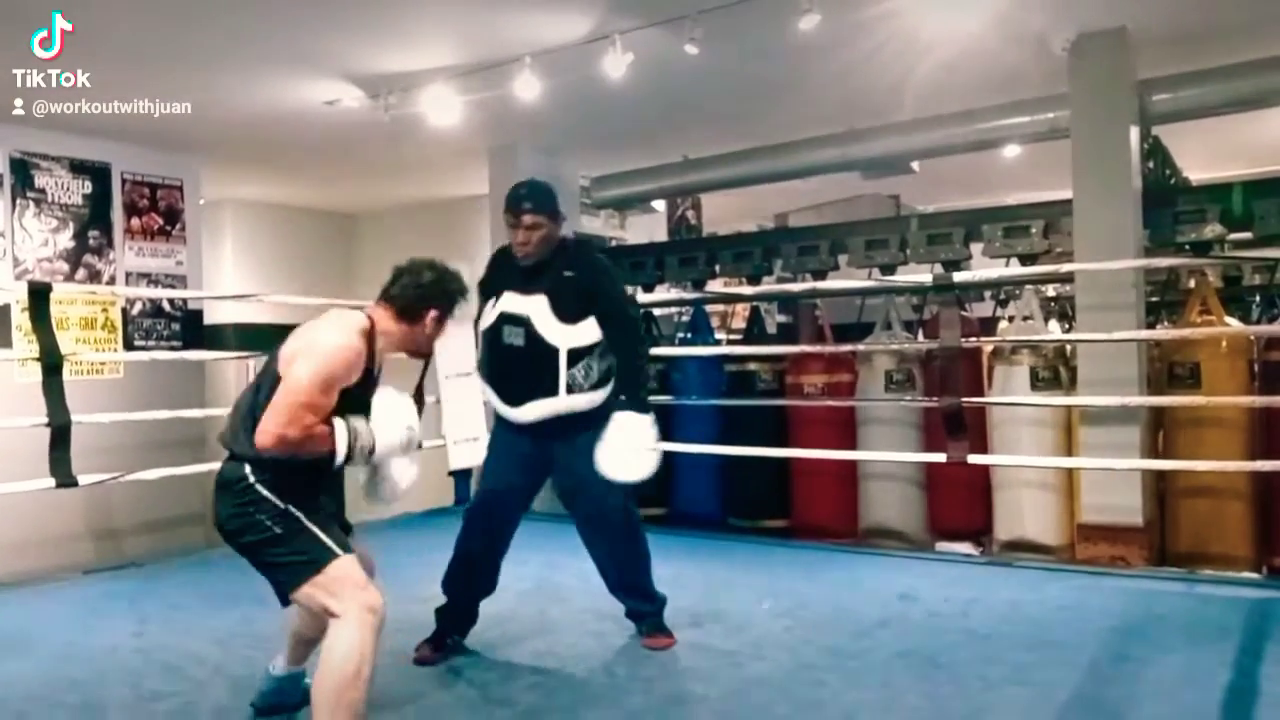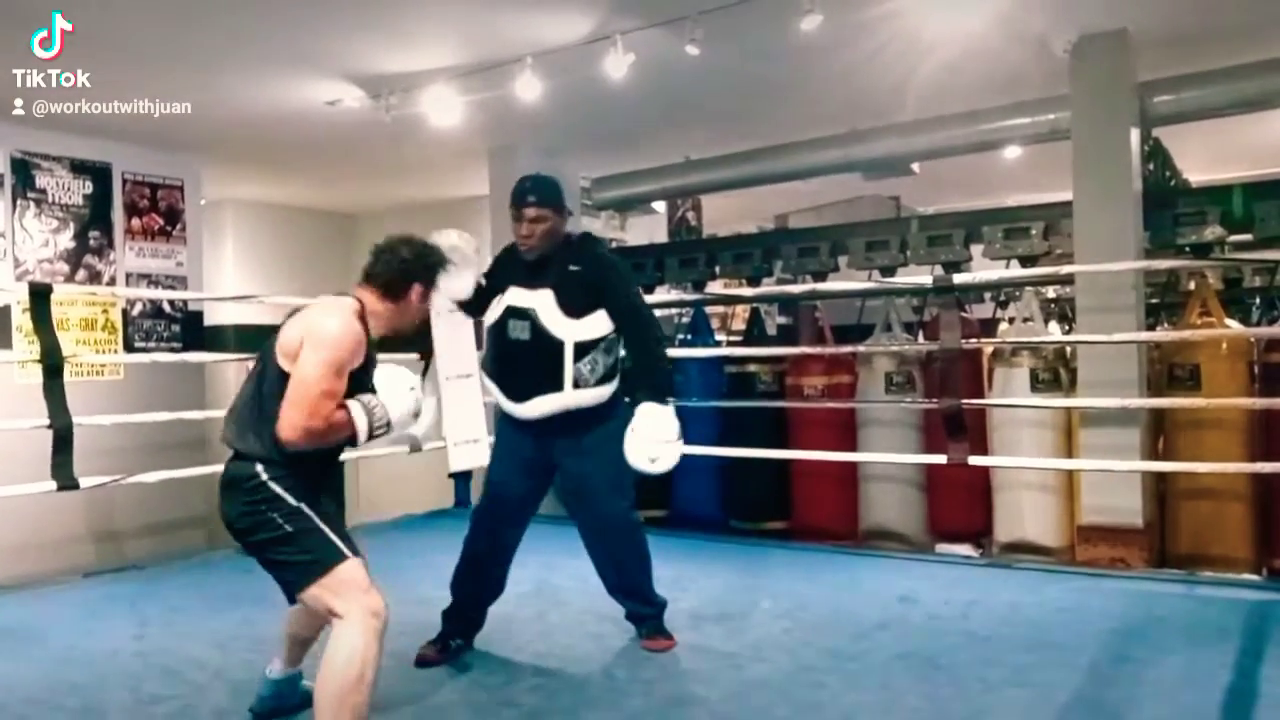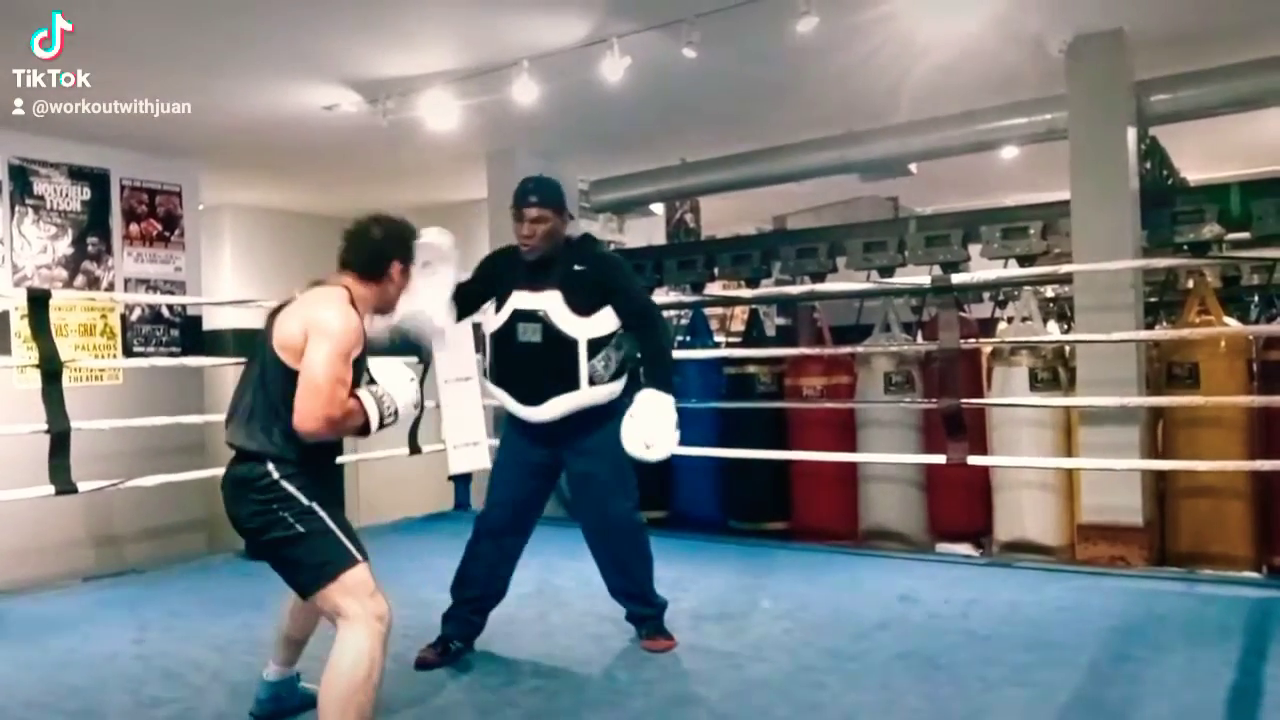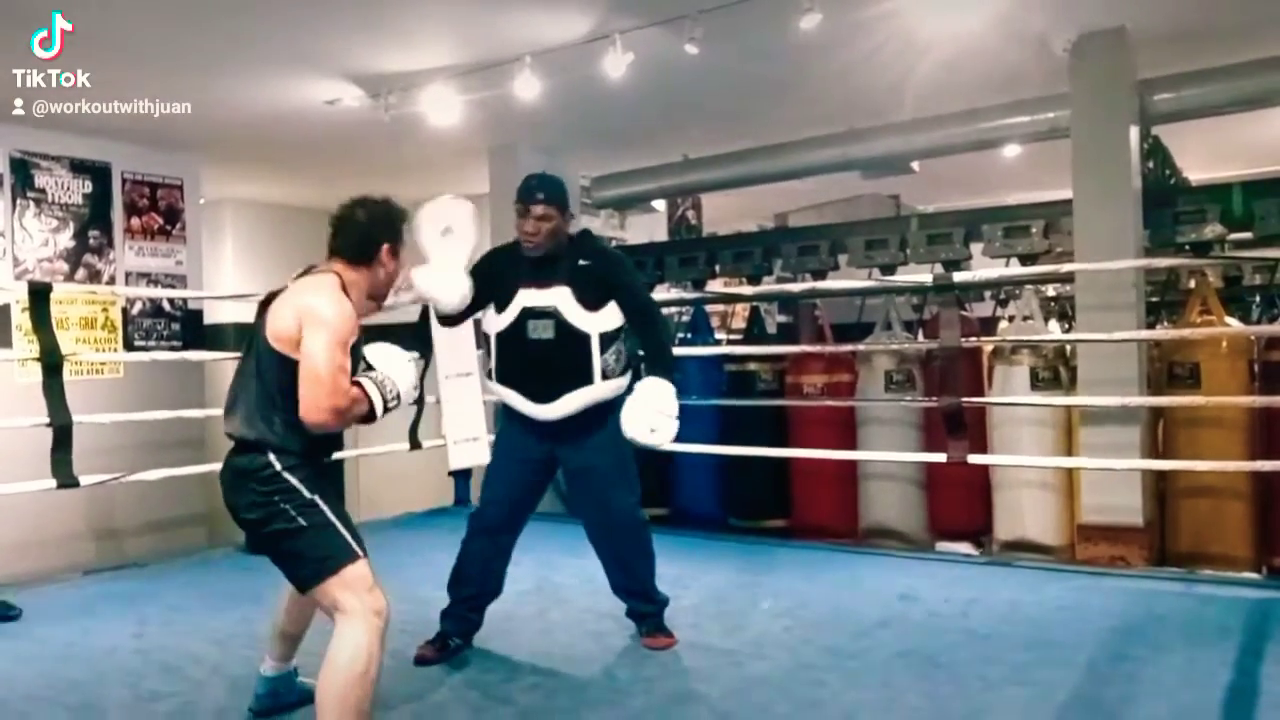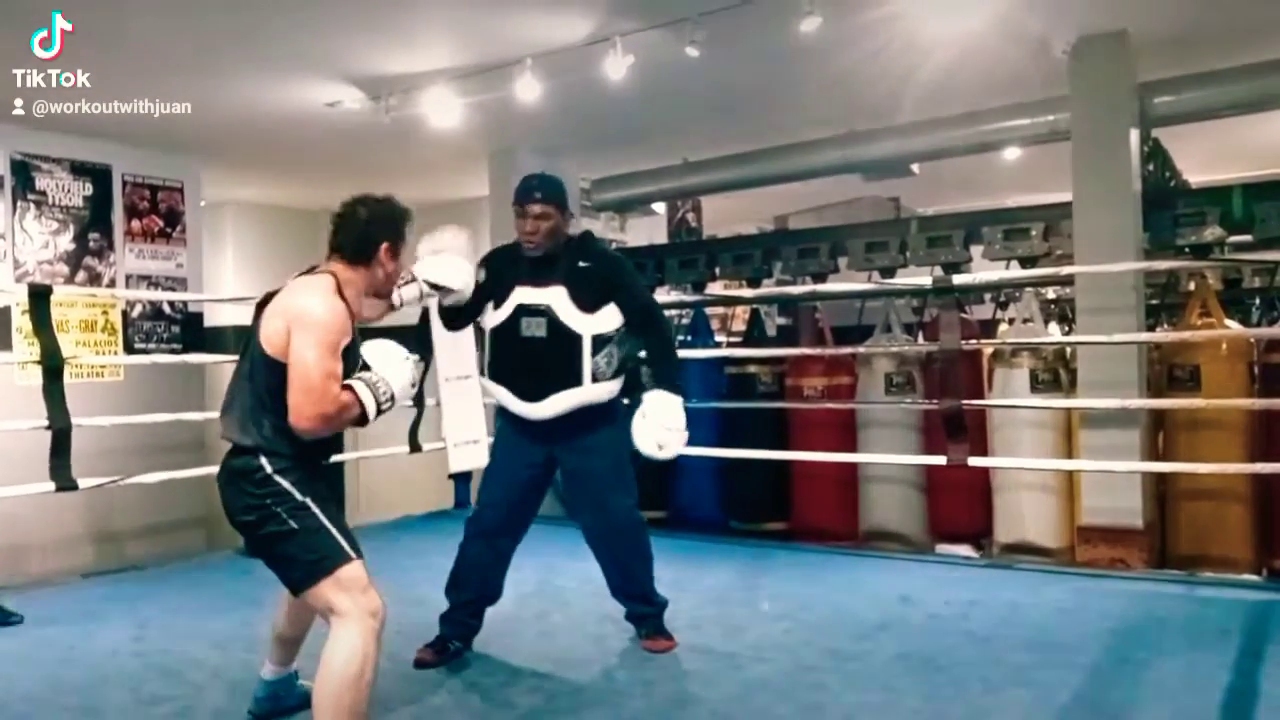
dt=0.1s
person 1, frame 1
left shoulder: (363, 338)
right shoulder: (339, 341)
right elbow: (276, 435)
right wrist: (363, 438)
left hip: (286, 489)
right hip: (257, 494)
left knee: (342, 575)
right knee: (358, 606)
left ankle: (282, 683)
person 1, frame 2
left shoulder: (345, 317)
right shoulder: (338, 327)
right elbow: (298, 429)
right wrist: (376, 412)
left hip: (285, 483)
right hip: (266, 489)
left knee: (335, 581)
right knee: (363, 610)
person 1, frame 3
left shoulder: (329, 305)
right shoulder: (335, 317)
right elbow: (314, 421)
right wrist: (381, 403)
left hip: (280, 479)
right hip: (272, 485)
left knee: (323, 576)
right knee: (365, 613)
person 1, frame 4
left shoulder: (320, 291)
right shoulder: (325, 304)
right elbow: (320, 412)
right wrist: (383, 386)
left hip: (278, 470)
right hip: (275, 474)
left knee: (312, 577)
right knee: (363, 608)
person 1, frame 5
left shoulder: (321, 291)
right shoulder: (318, 306)
left elbow: (361, 309)
right elbow: (311, 416)
left wrist: (415, 286)
right wrist: (378, 387)
left hip: (278, 473)
right hip: (270, 478)
left knee: (321, 576)
right knee: (359, 609)
person 2, frame 1
left shoulder: (590, 269)
right shoulder: (501, 264)
left elbow: (629, 340)
right elbow: (476, 312)
left wrist: (634, 411)
left hip: (580, 422)
right hip: (514, 421)
left knee: (611, 518)
right knee: (485, 519)
left ankle: (648, 614)
right ankle: (452, 625)
person 2, frame 2
left shoulder: (594, 264)
right shoulder: (509, 262)
left elbow: (643, 331)
right elbow: (478, 307)
left wrist: (656, 401)
left hip: (588, 422)
right hip: (519, 422)
left knee: (611, 521)
right knee: (492, 520)
left ankle: (648, 617)
right ankle: (457, 628)
person 2, frame 3
left shoulder: (597, 264)
right shoulder: (501, 264)
left elbow: (648, 324)
right elbow: (456, 308)
left wrist: (657, 391)
left hip: (593, 423)
right hip: (524, 425)
left knee: (614, 522)
right knee: (496, 525)
left ankle: (648, 617)
right ankle: (458, 631)
person 2, frame 4
left shoulder: (599, 261)
right shoulder: (499, 264)
left elbow: (647, 318)
right elbow: (452, 314)
left wrist: (658, 378)
right wrist: (443, 281)
left hip: (594, 420)
right hip: (522, 421)
left knee: (616, 518)
right knee: (491, 520)
left ankle: (649, 615)
right ankle: (456, 626)
person 2, frame 5
left shoulder: (599, 262)
right shoulder: (498, 264)
left elbow: (651, 322)
right elbow: (455, 317)
left wrist: (665, 390)
left hip: (591, 423)
right hip: (519, 423)
left knee: (615, 521)
right knee: (490, 522)
left ankle: (648, 617)
right ankle: (456, 630)
